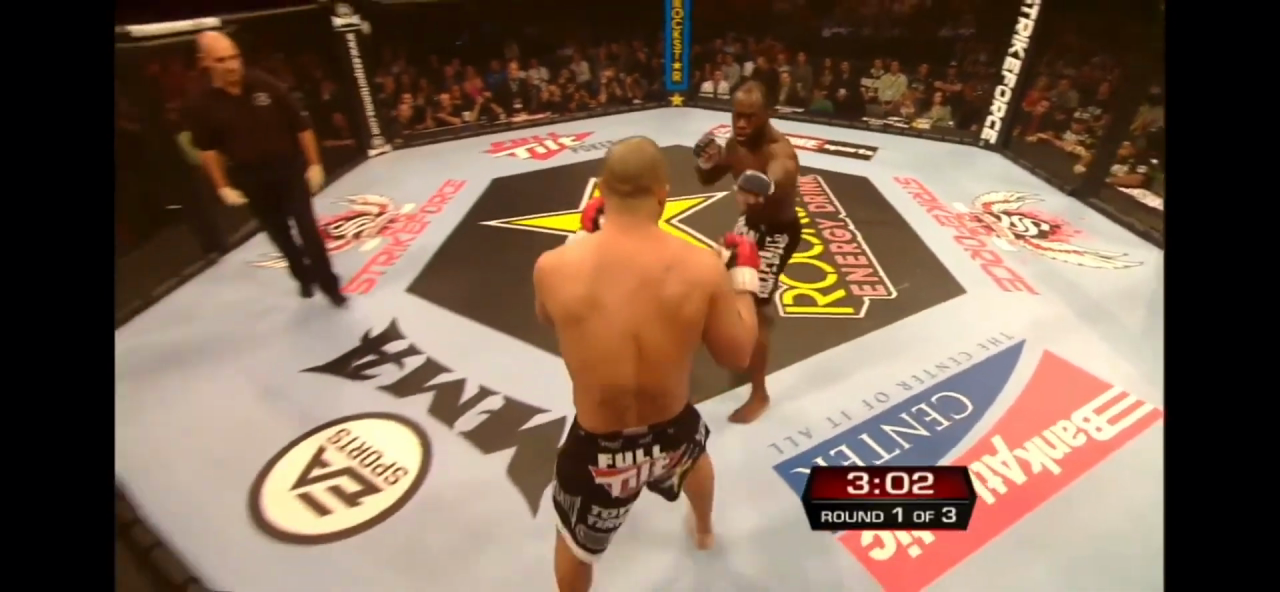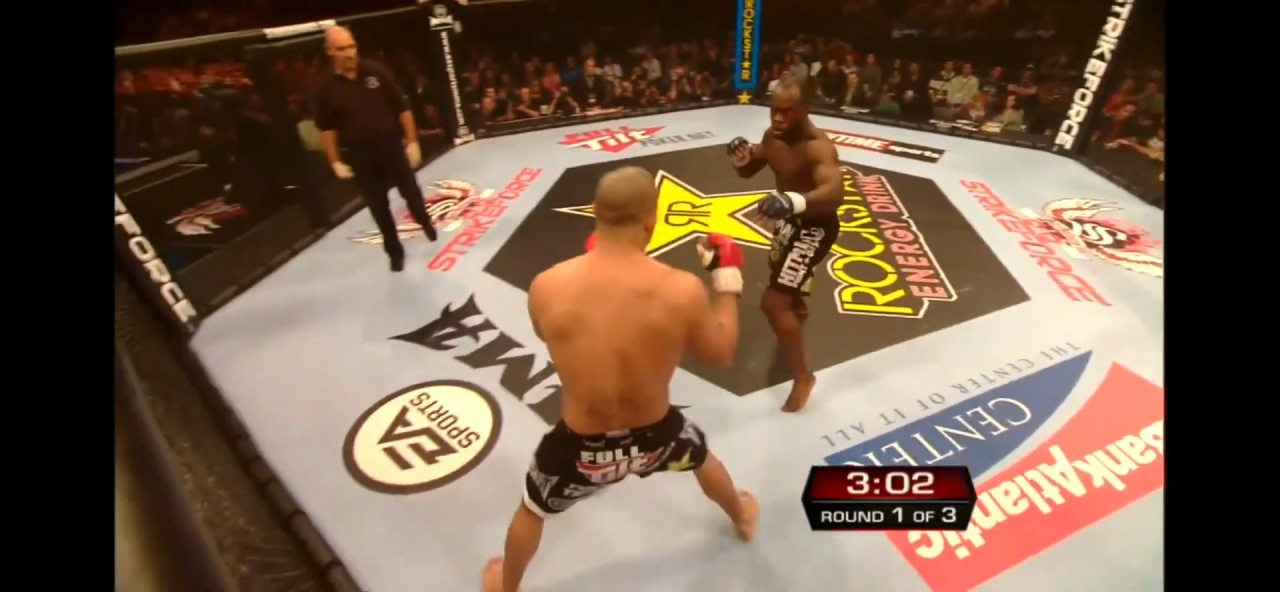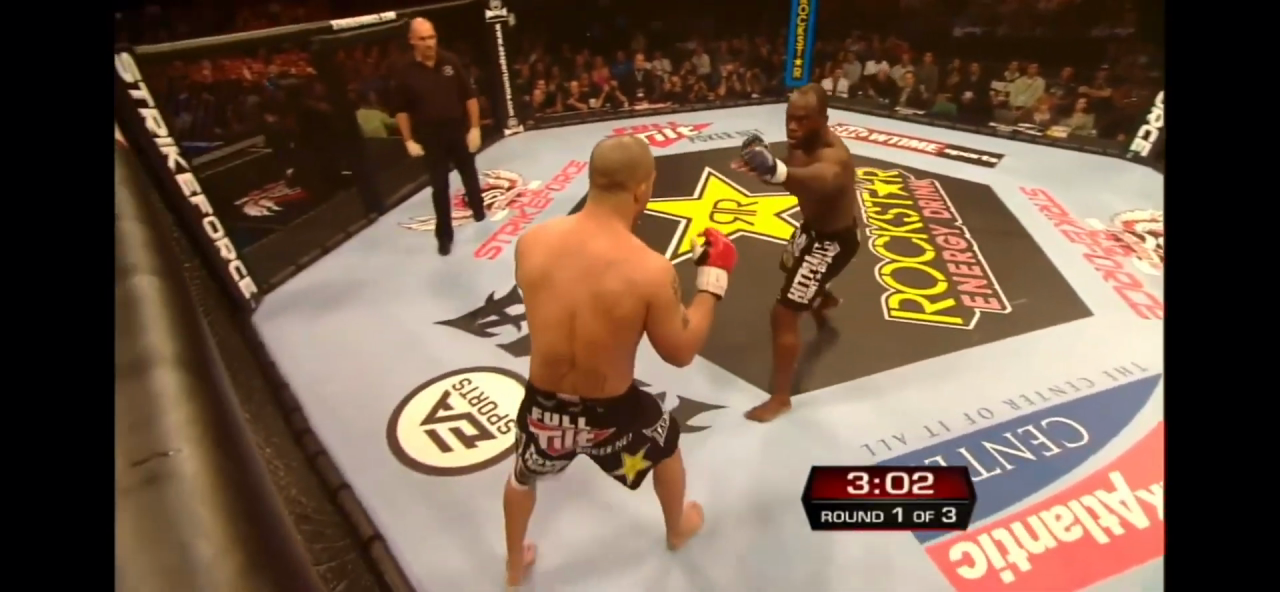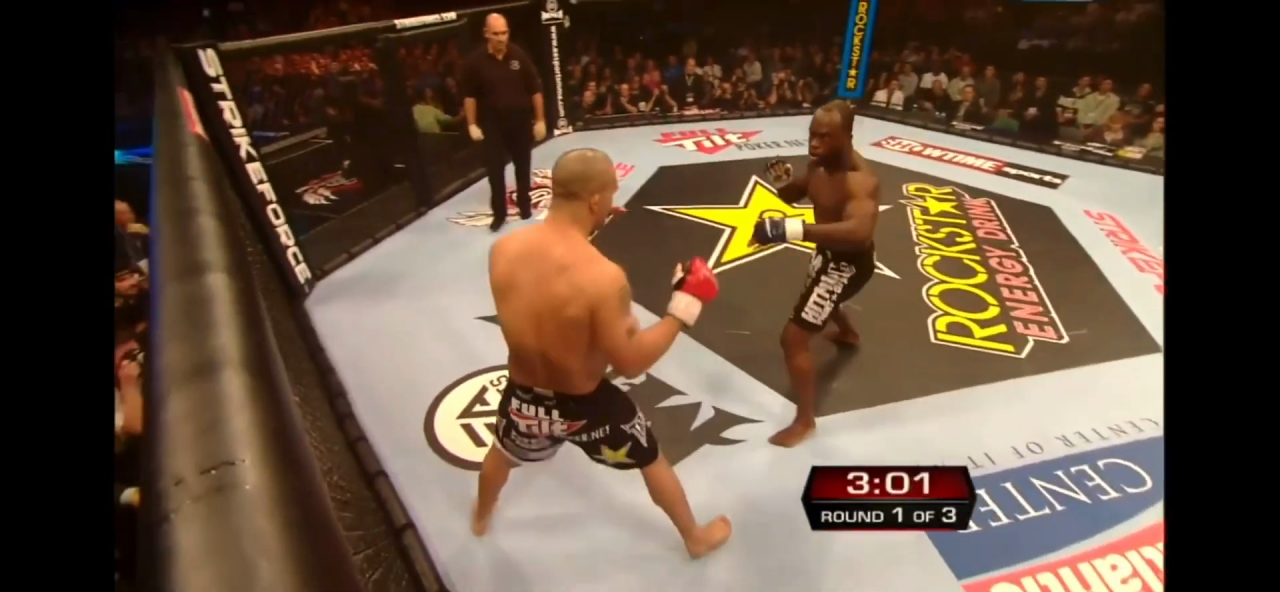
dt=0.3s
person 1, frame 1
left shoulder: (553, 267)
right shoulder: (701, 268)
right elbow: (737, 355)
left wrist: (584, 236)
right wrist: (745, 277)
left hip: (600, 449)
right hip: (673, 432)
left knee: (573, 541)
right knee: (695, 454)
right ankle: (703, 528)
person 1, frame 2
left shoulder: (547, 286)
right shoulder: (683, 291)
right elbow: (719, 353)
right wrist: (728, 279)
left hip: (581, 446)
right hip: (653, 435)
left knee: (532, 508)
right knee: (700, 455)
right ankle: (742, 519)
person 1, frame 3
left shoulder: (532, 242)
right shoulder: (650, 271)
right elbow: (680, 353)
left wrist: (587, 224)
right wrist: (713, 279)
left hip: (543, 405)
right hip: (613, 412)
left knee: (522, 475)
right knee: (667, 449)
left ankle: (515, 565)
right ankle: (677, 530)
person 1, frame 4
left shoulder: (503, 250)
right shoulder: (601, 278)
right elbow: (630, 362)
left wrist: (585, 227)
right wrist: (686, 305)
left hip: (523, 396)
right hip: (586, 406)
left knee: (505, 450)
right knee: (653, 458)
left ankle: (480, 517)
right ankle: (697, 537)
person 2, frame 1
left shoulder: (780, 151)
right shoulder: (735, 142)
left elbow: (783, 175)
right elbow: (708, 179)
left wrist: (766, 182)
right wrist: (705, 160)
left hip: (777, 234)
right hip: (752, 222)
left ankle: (759, 394)
right ankle: (761, 312)
person 2, frame 2
left shoulder: (819, 147)
right shoulder: (773, 136)
left elbow: (834, 192)
right elbow: (748, 171)
left wrist: (793, 201)
right wrist: (741, 157)
left hip: (814, 228)
right hip: (792, 220)
left knee: (774, 303)
right knee: (777, 266)
left ankle: (803, 378)
right ankle: (797, 306)
person 2, frame 3
left shoulder: (833, 155)
right shoulder: (801, 144)
left elbow: (822, 182)
left wrist: (773, 168)
right wrist: (763, 160)
left hip: (832, 242)
right hip: (813, 226)
left knee: (782, 318)
right knee: (790, 266)
left ankle: (780, 399)
right ankle: (826, 299)
person 2, frame 4
left shoulder: (858, 180)
right shoulder: (821, 162)
left elbow: (857, 230)
right elbow: (794, 193)
left wrist: (790, 229)
right wrist: (784, 179)
left hip: (848, 263)
right hip: (829, 251)
left knee: (793, 338)
right knee: (813, 295)
left ankle: (804, 421)
right ankle: (847, 333)
person 3, frame 1
left shoulder: (265, 85)
right shoulder: (204, 104)
left elbow: (301, 126)
right elbow: (208, 150)
left wrist: (314, 164)
right wrist: (223, 187)
left hip: (288, 168)
right hip: (252, 178)
left knee: (306, 225)
right knee: (278, 232)
left ankle: (327, 283)
right ankle: (305, 276)
person 3, frame 2
left shoulder: (376, 72)
right shoulder: (326, 87)
left elbow: (402, 108)
right elbow: (326, 129)
left wrist: (412, 141)
right wrist: (336, 161)
left hip: (391, 146)
right hip: (360, 155)
left knee: (411, 192)
right knee: (378, 206)
left ankle: (426, 223)
right ankle: (394, 251)
person 3, frame 3
left shoulder: (451, 62)
right shoulder: (406, 73)
left elbow: (470, 97)
right elbow: (402, 110)
left wrist: (475, 128)
right wrist: (409, 140)
left hip: (459, 130)
right hip: (430, 136)
left knee: (469, 174)
right knee: (439, 186)
left ankle: (477, 206)
right ankle: (444, 235)
person 3, frame 4
left shoulder: (519, 56)
right shoulder: (475, 61)
left elbow: (535, 90)
right elbow: (469, 96)
left wrist: (540, 120)
right wrist: (472, 124)
left hip: (520, 120)
right hip: (492, 123)
left knee: (522, 166)
right knee: (494, 169)
left ankle: (524, 203)
right ankle: (499, 212)
